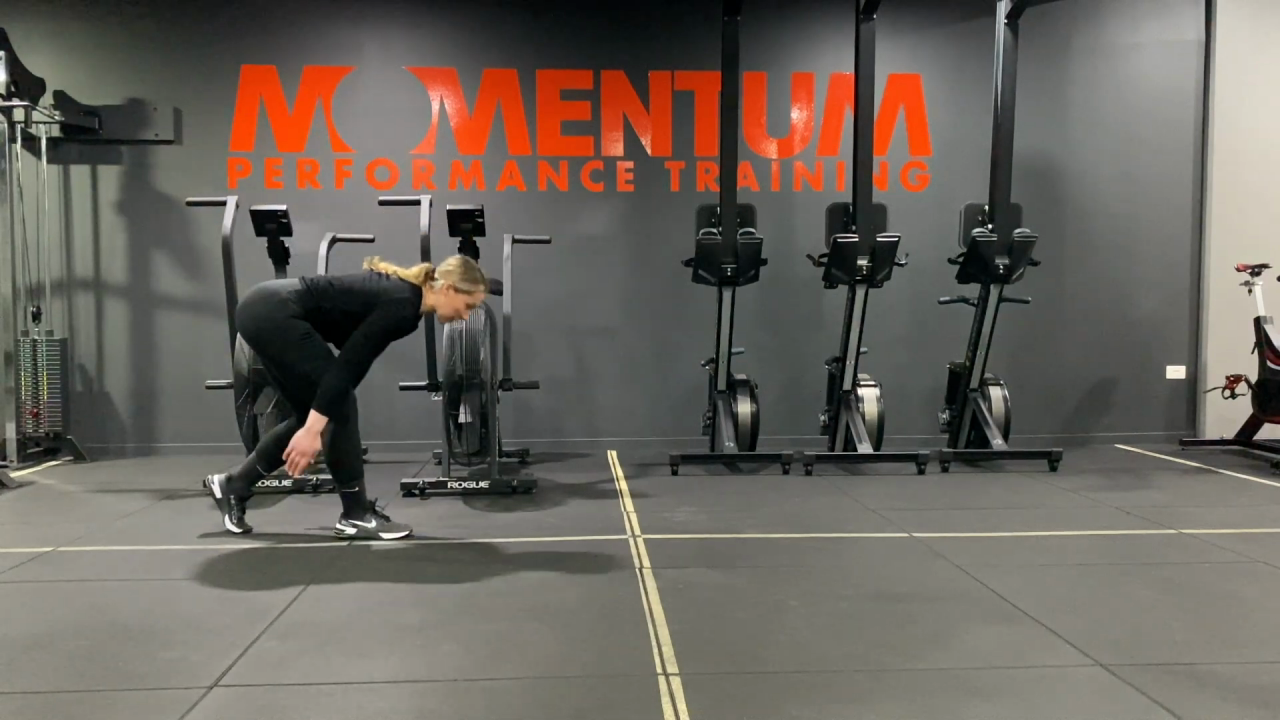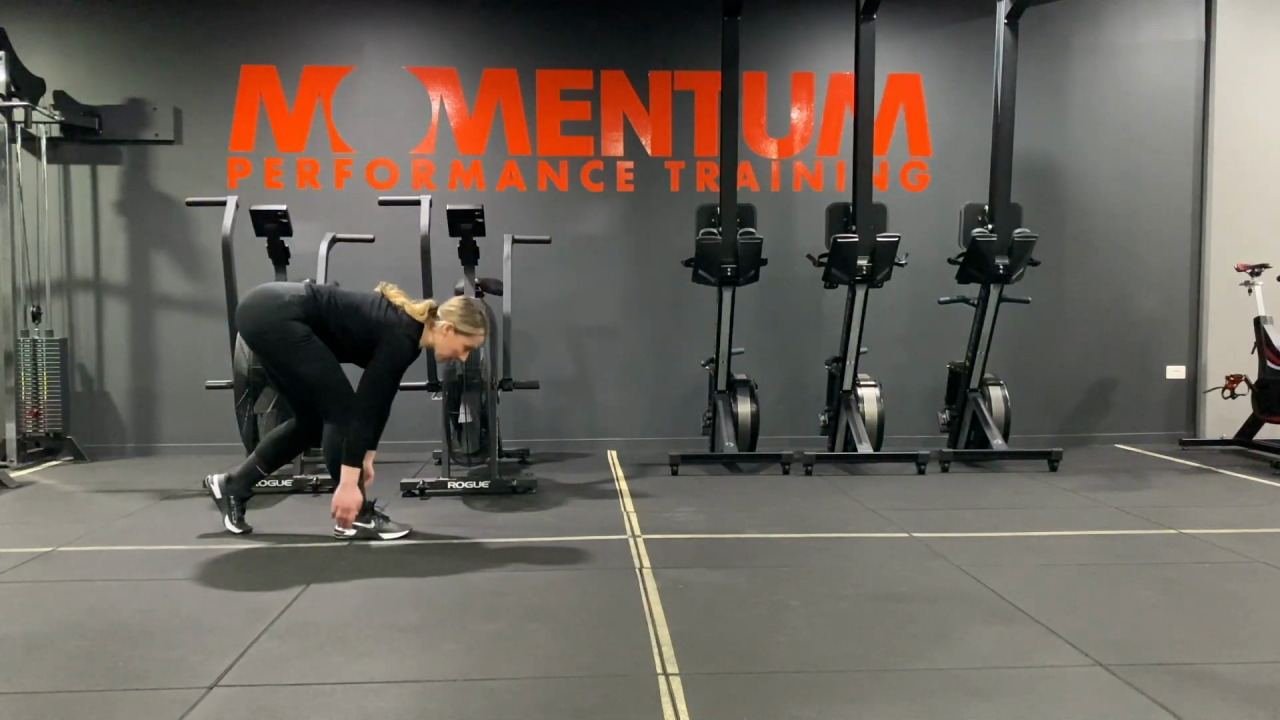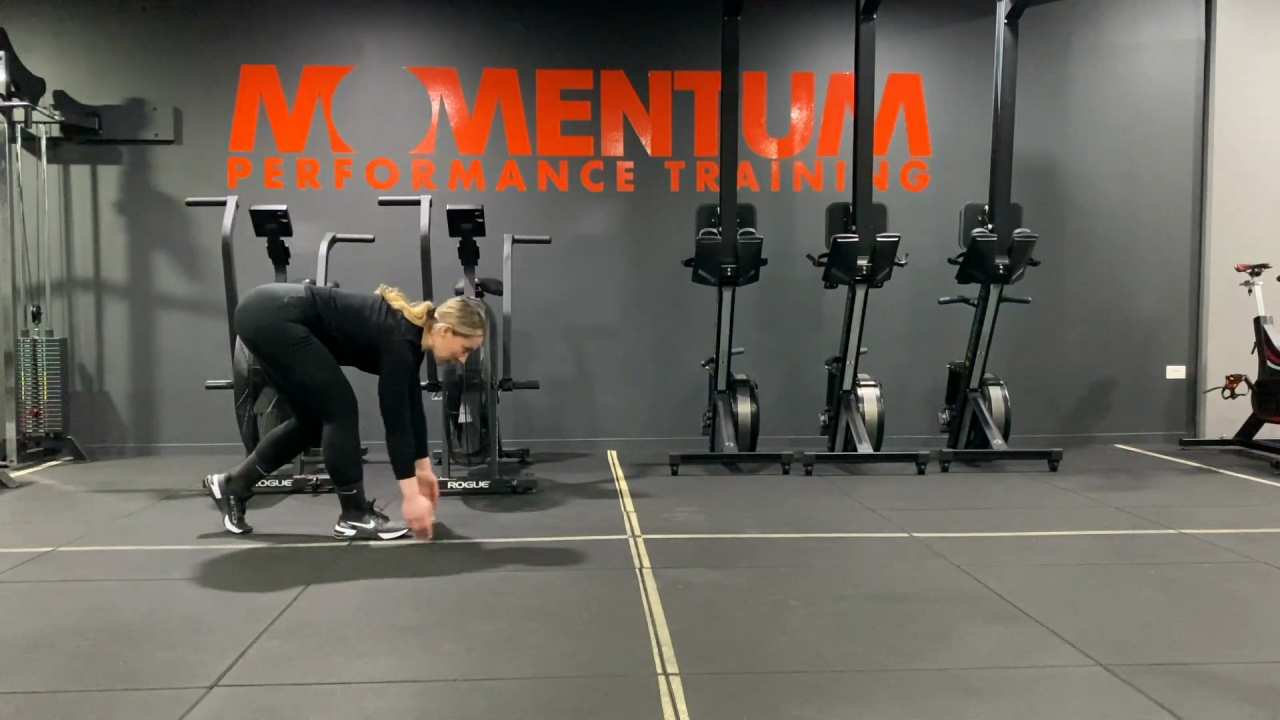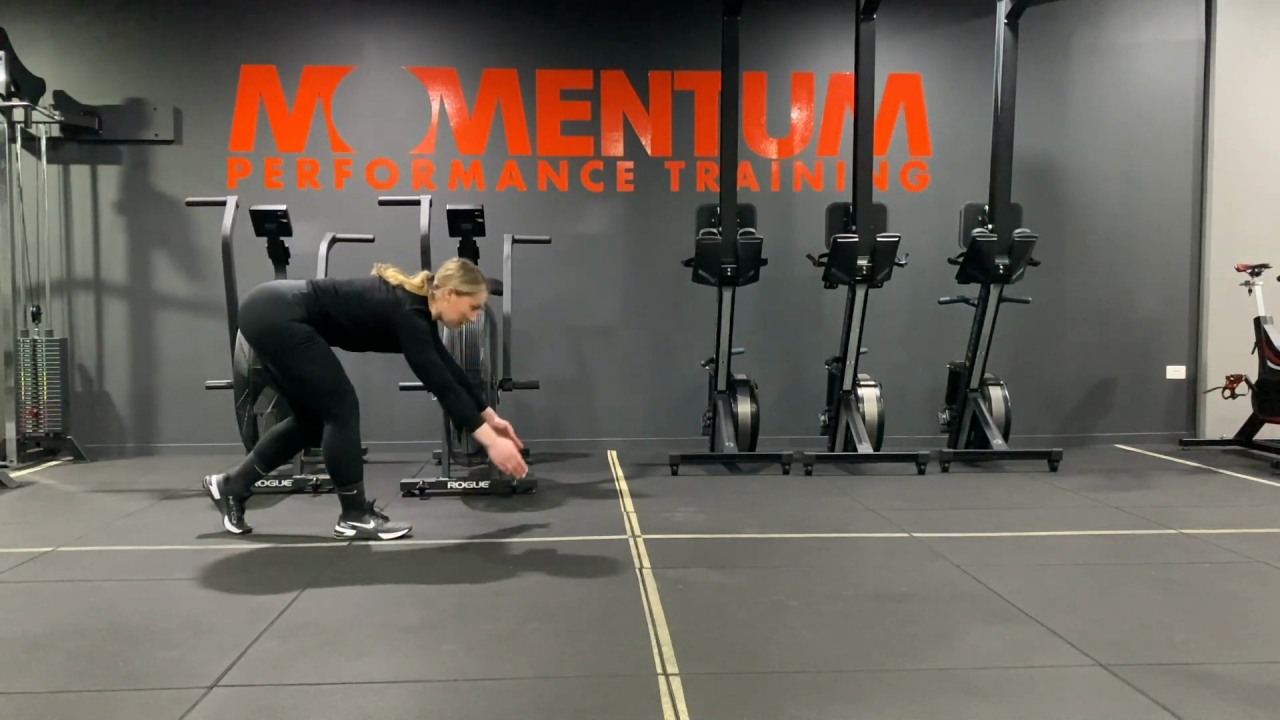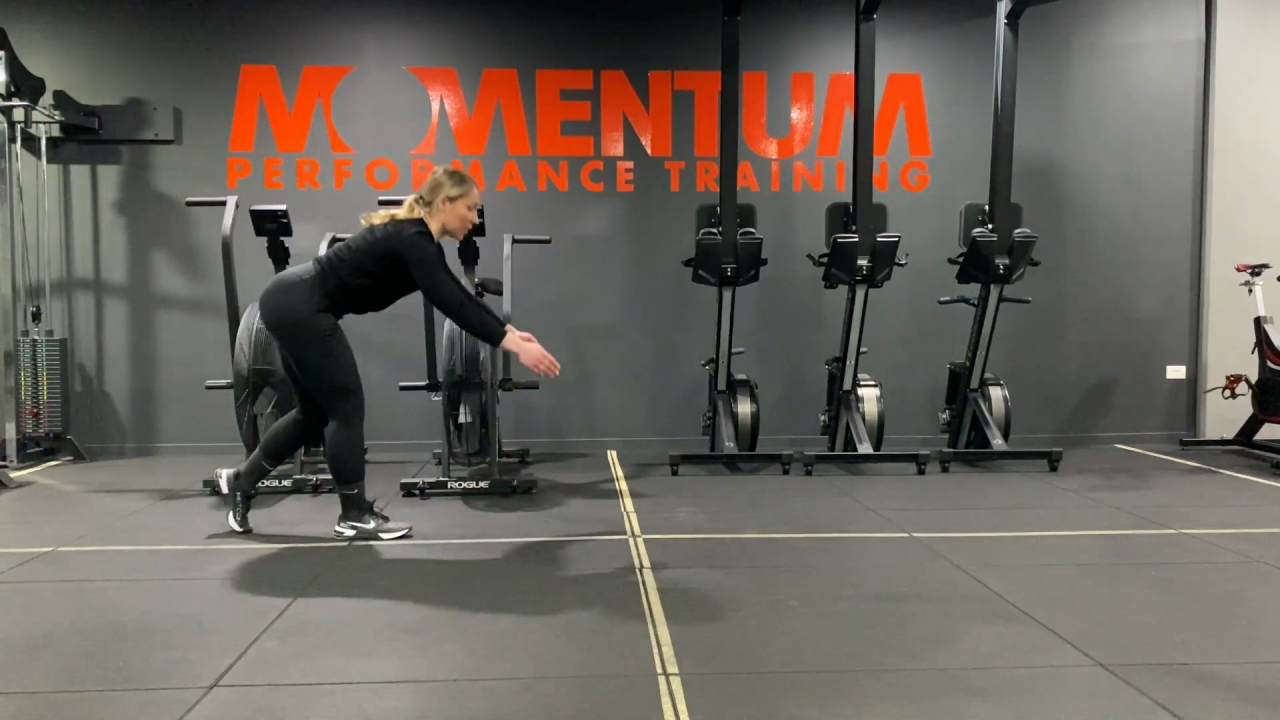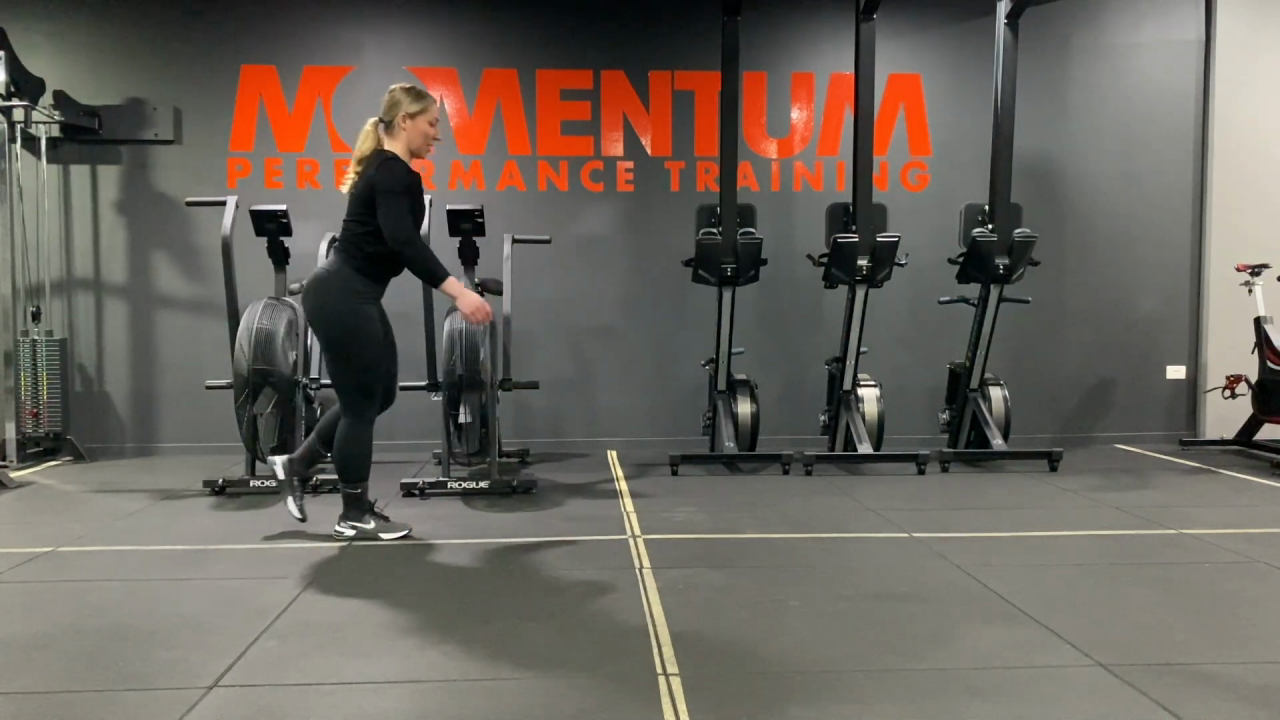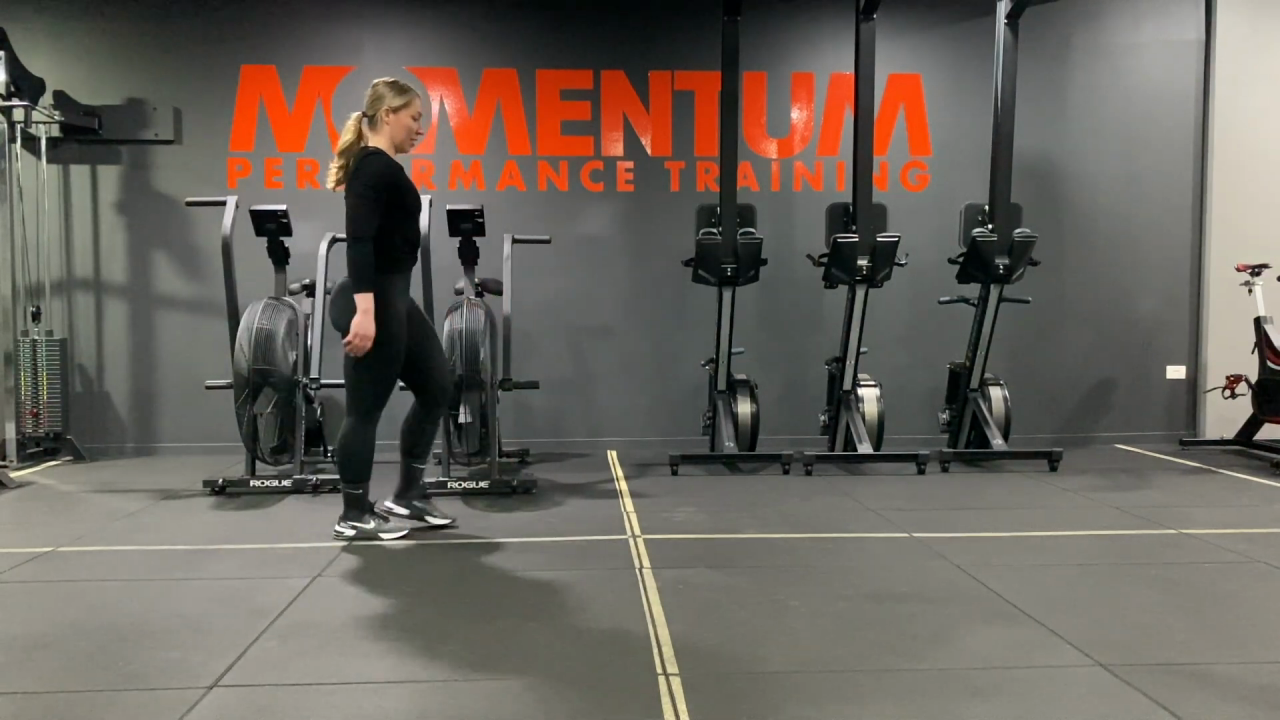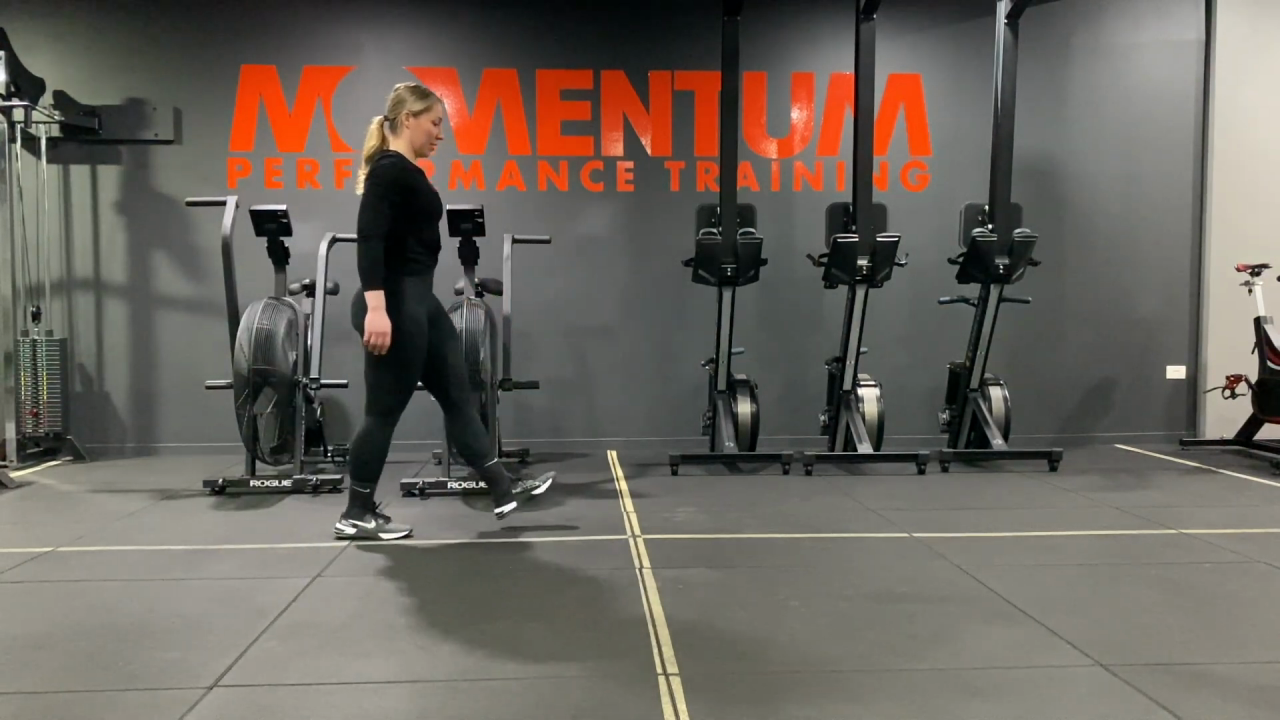
dt=0.3s
person 1, frame 1
left shoulder: (405, 297)
right shoulder: (401, 307)
left elbow: (354, 361)
right elbow: (345, 365)
left wrist: (316, 423)
right wrist: (314, 428)
left hip: (264, 312)
right hip: (274, 315)
left knee: (325, 411)
right knee: (337, 407)
left ankle: (233, 486)
right ankle: (356, 515)
person 1, frame 2
left shoulder: (407, 329)
right shoulder: (401, 338)
left elbow: (377, 405)
right elbow: (364, 409)
left wrist: (366, 458)
right wrist: (349, 482)
left hip: (266, 314)
right hip: (275, 317)
left knee: (312, 418)
right knee: (337, 408)
left ankle: (232, 486)
right ankle: (357, 517)
person 1, frame 3
left shoulder: (409, 334)
right shoulder: (400, 342)
left elbow: (411, 409)
right elbow: (395, 420)
left wrist: (423, 467)
right wrist: (410, 494)
left hip: (265, 315)
right hip: (273, 320)
left knee: (313, 418)
right knee: (340, 410)
left ankle: (232, 486)
right ankle: (355, 515)
person 1, frame 4
left shoulder: (416, 308)
right shoulder: (408, 314)
left elbow: (449, 372)
right elbow: (441, 385)
left wrist: (490, 418)
right wrist: (489, 439)
left hip: (270, 313)
right hip: (277, 318)
left knee: (313, 417)
right knee: (340, 409)
left ankle: (232, 486)
right ankle: (355, 516)
person 1, frame 5
left shoulder: (413, 235)
right shoulder: (415, 240)
left elbow: (457, 296)
right elbow: (450, 302)
left wrist: (510, 331)
right wrist: (513, 344)
left hip: (297, 306)
right hip: (297, 308)
left knee: (315, 410)
right knee: (345, 407)
left ankle: (242, 480)
right ankle: (354, 517)
person 1, frame 6
left shoulder: (390, 170)
right shoulder: (391, 172)
left elbow: (400, 240)
right elbow: (403, 241)
left wrist: (451, 286)
right wrist: (455, 290)
left hip: (353, 295)
right hip: (343, 298)
left knee: (377, 394)
right knee: (362, 402)
left ankle: (299, 464)
right ankle: (354, 515)
person 1, frame 7
left shoulder: (381, 167)
right shoulder: (372, 167)
right elbow: (360, 240)
right wrist: (364, 308)
left hip: (393, 298)
right hip: (376, 299)
left knee: (437, 387)
right knee: (367, 406)
left ankle: (408, 495)
right ankle: (355, 514)
person 1, frame 8
left shoulder: (407, 172)
right shoulder: (388, 169)
right elbow: (370, 241)
right wrist: (376, 308)
left hip: (420, 301)
right hip: (395, 303)
left knee: (458, 394)
right knee: (385, 409)
left ankle: (502, 489)
right ankle: (357, 514)
